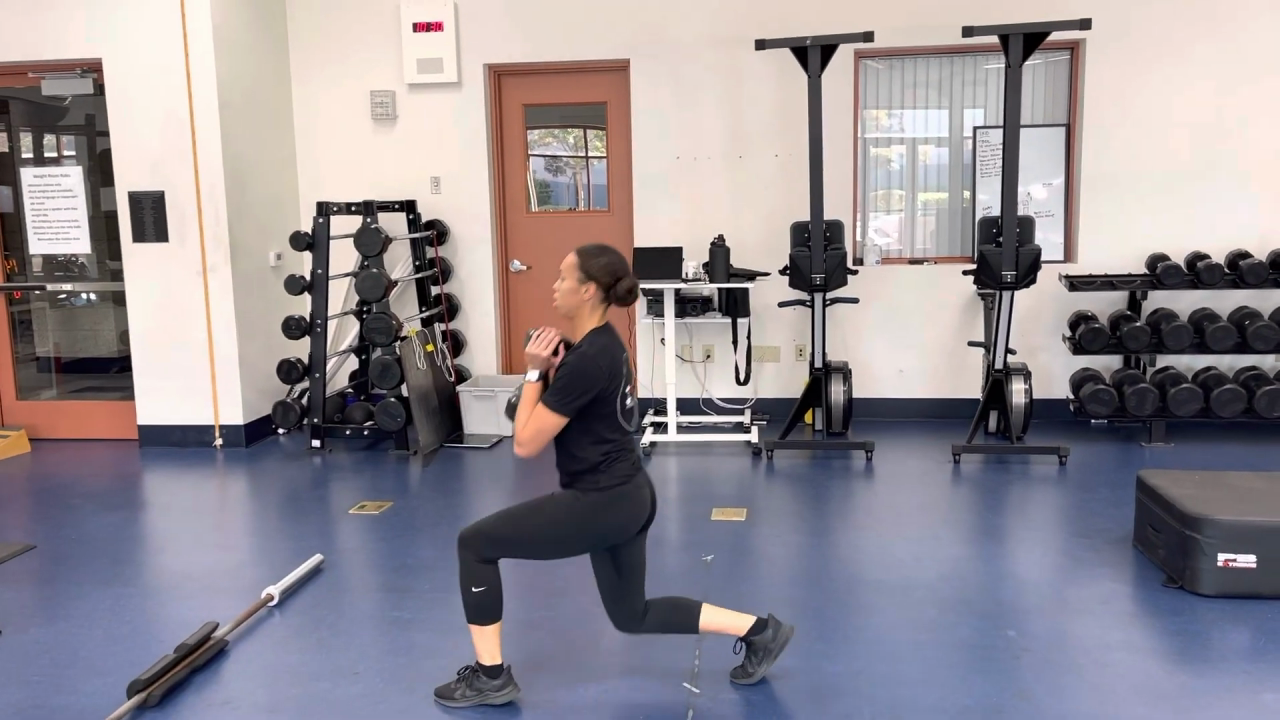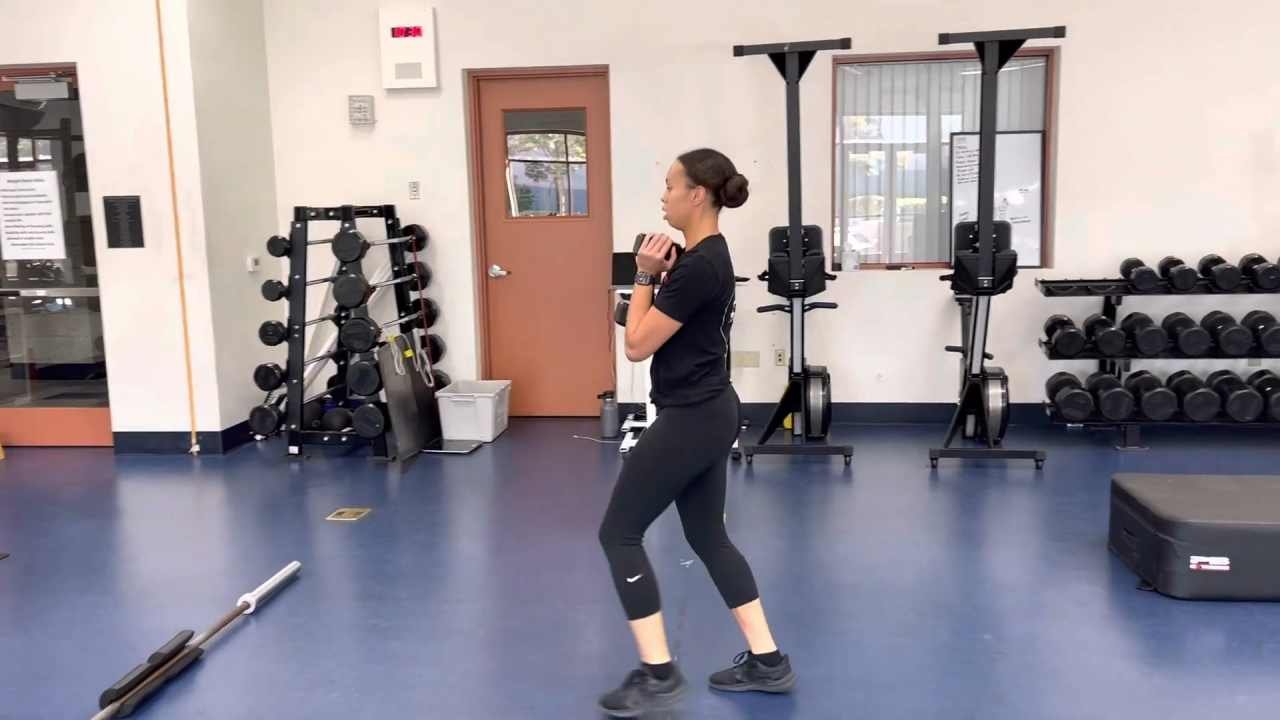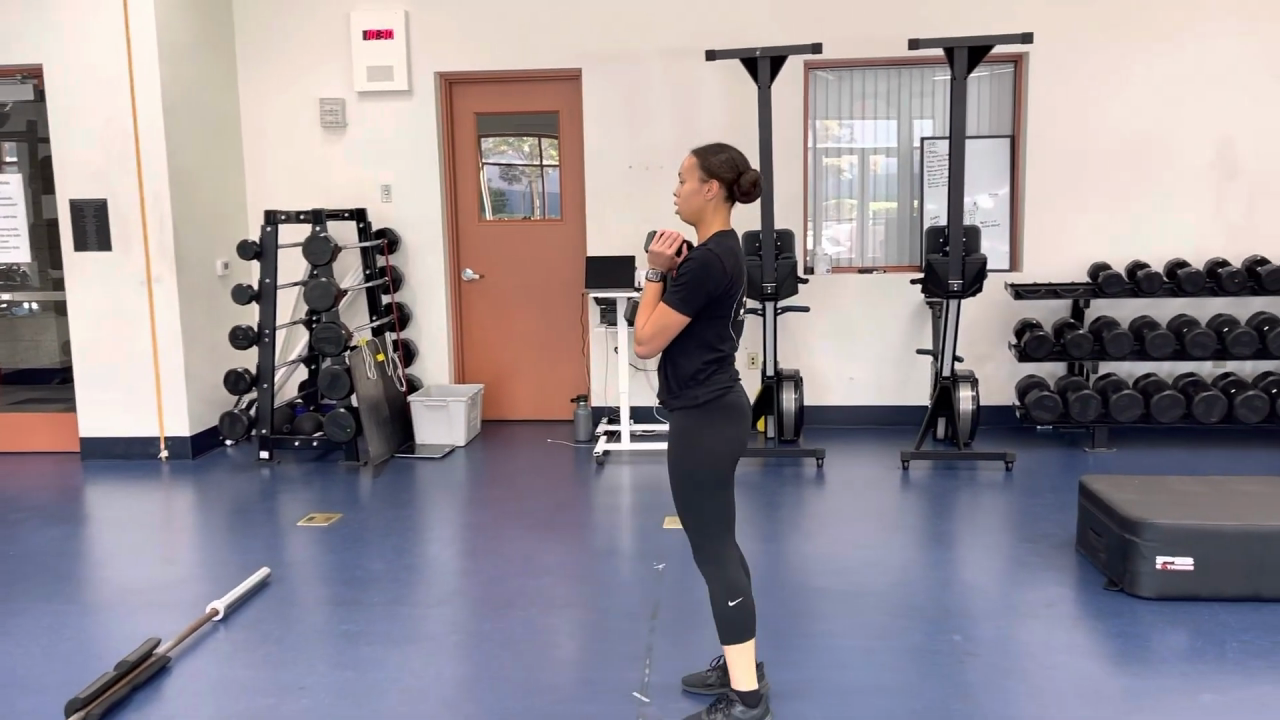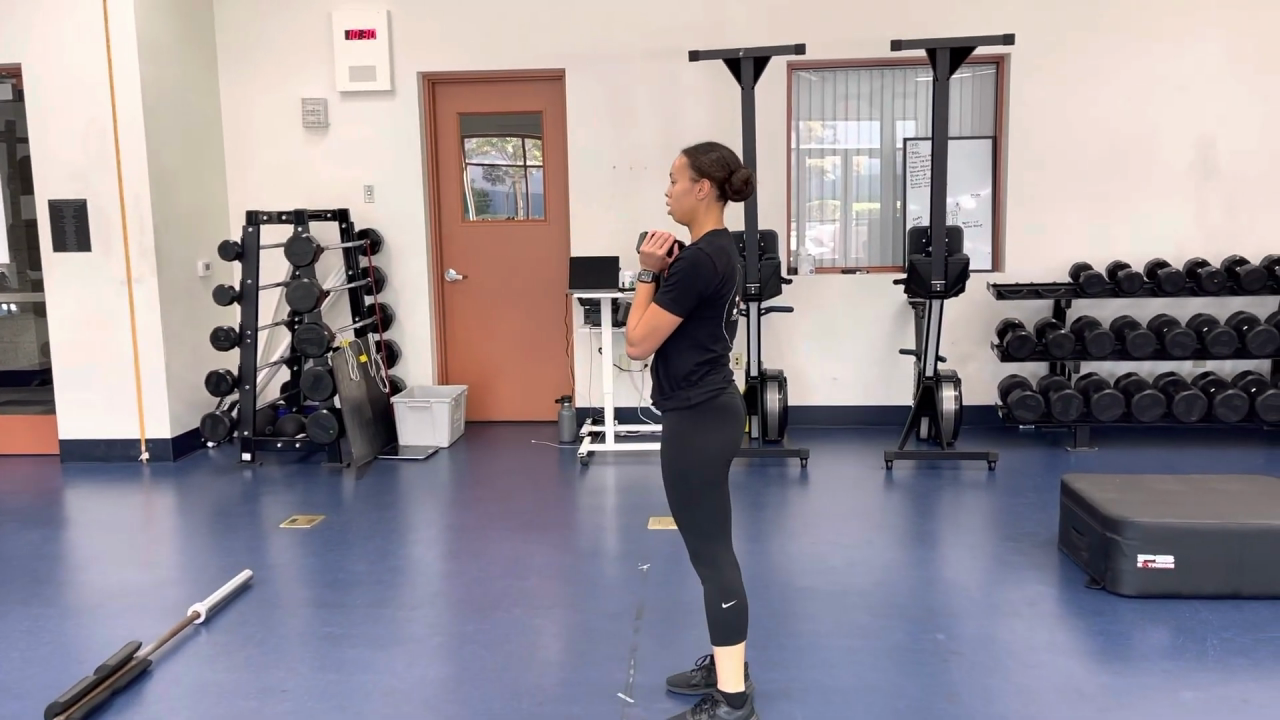
dt=0.5s
person 1, frame 1
left shoulder: (589, 358)
right shoulder: (602, 345)
left elbow: (528, 444)
left wrist: (535, 373)
right wrist: (550, 372)
left hip: (600, 502)
right hip: (629, 497)
left knee: (477, 543)
right knee: (631, 613)
left ankle: (490, 677)
right ankle: (759, 631)
person 1, frame 2
left shoulder: (697, 265)
right shoulder: (707, 256)
left elbow: (637, 346)
right elbow: (669, 326)
left wrist: (645, 276)
right wrist: (661, 275)
left hip: (689, 419)
right hip: (713, 412)
left knee: (619, 533)
right knee: (708, 539)
left ankle: (658, 673)
right ankle: (767, 661)
person 1, frame 3
left shoulder: (706, 260)
right shoulder: (721, 251)
left elbow: (647, 341)
right elbow: (679, 325)
left wrist: (655, 273)
right wrist: (671, 272)
left hip: (703, 419)
right hip: (719, 409)
left knee: (713, 552)
right knee: (718, 544)
right ankle: (743, 668)
person 1, frame 4
left shoulder: (699, 259)
right shoulder: (718, 250)
left elbow: (639, 343)
left wrist: (648, 273)
right wrist: (665, 271)
left hip: (697, 420)
right hip: (712, 410)
left knee: (710, 554)
right knee: (712, 546)
right ankle: (727, 669)
